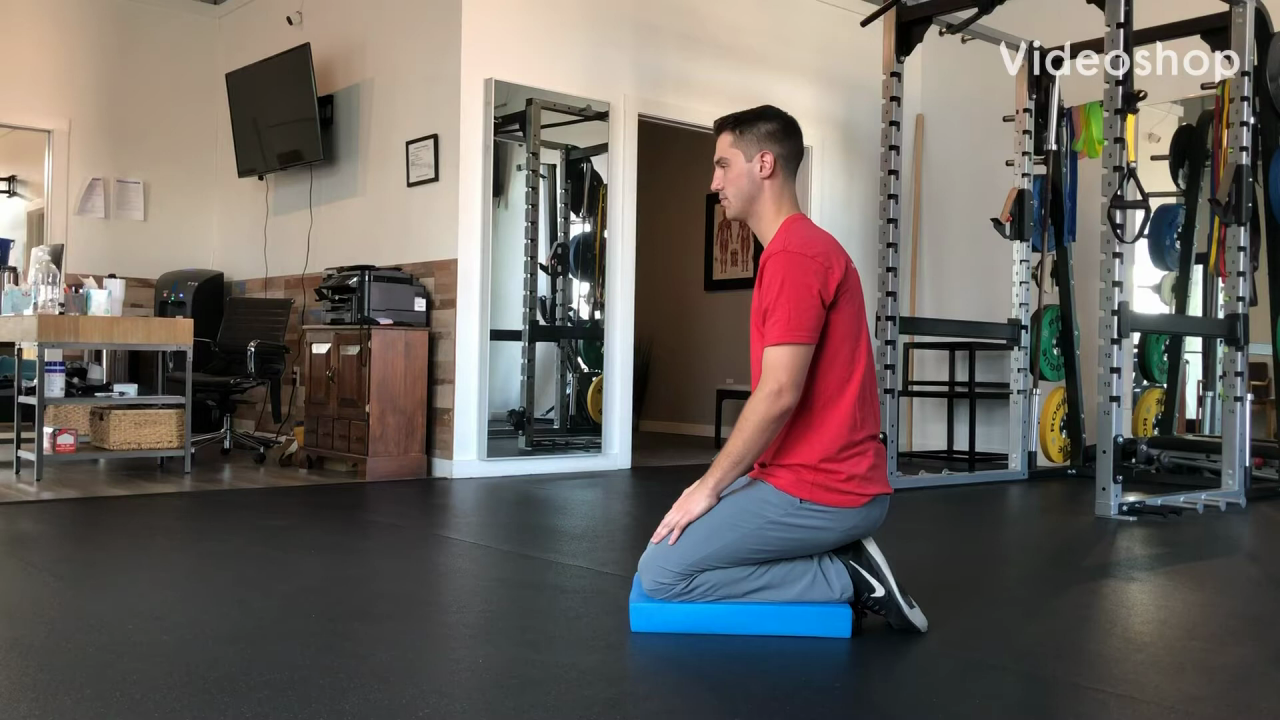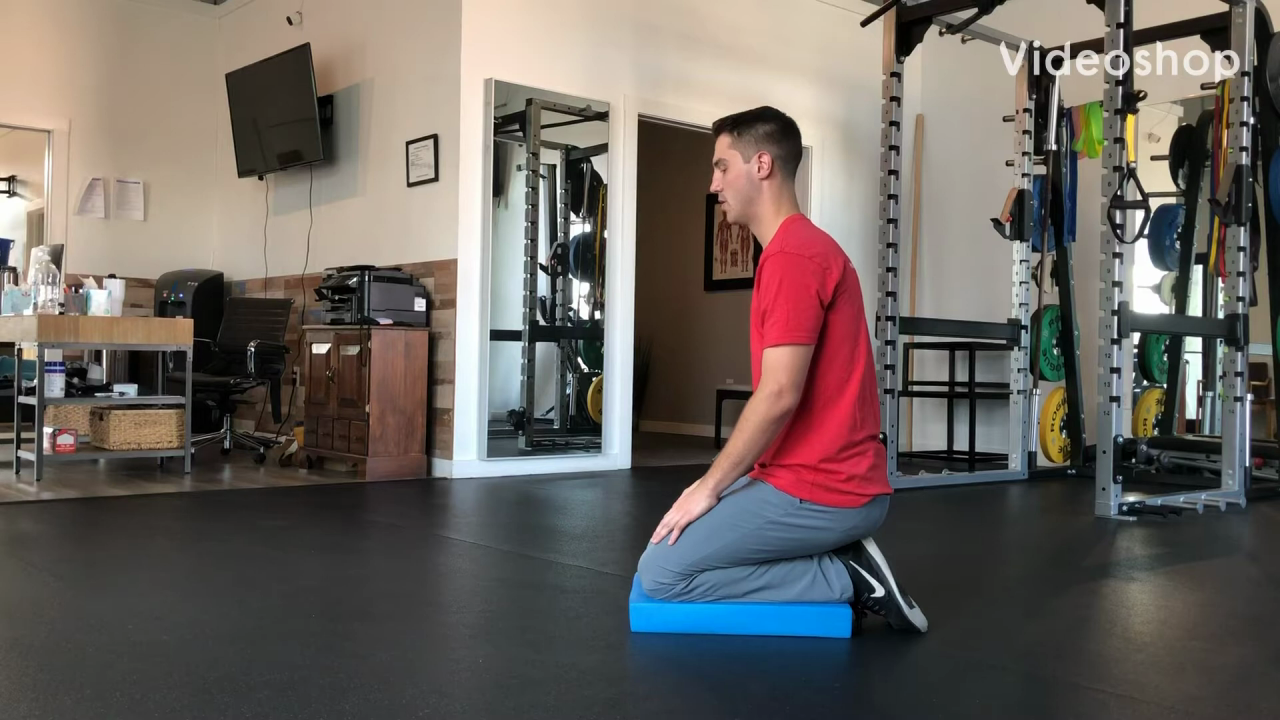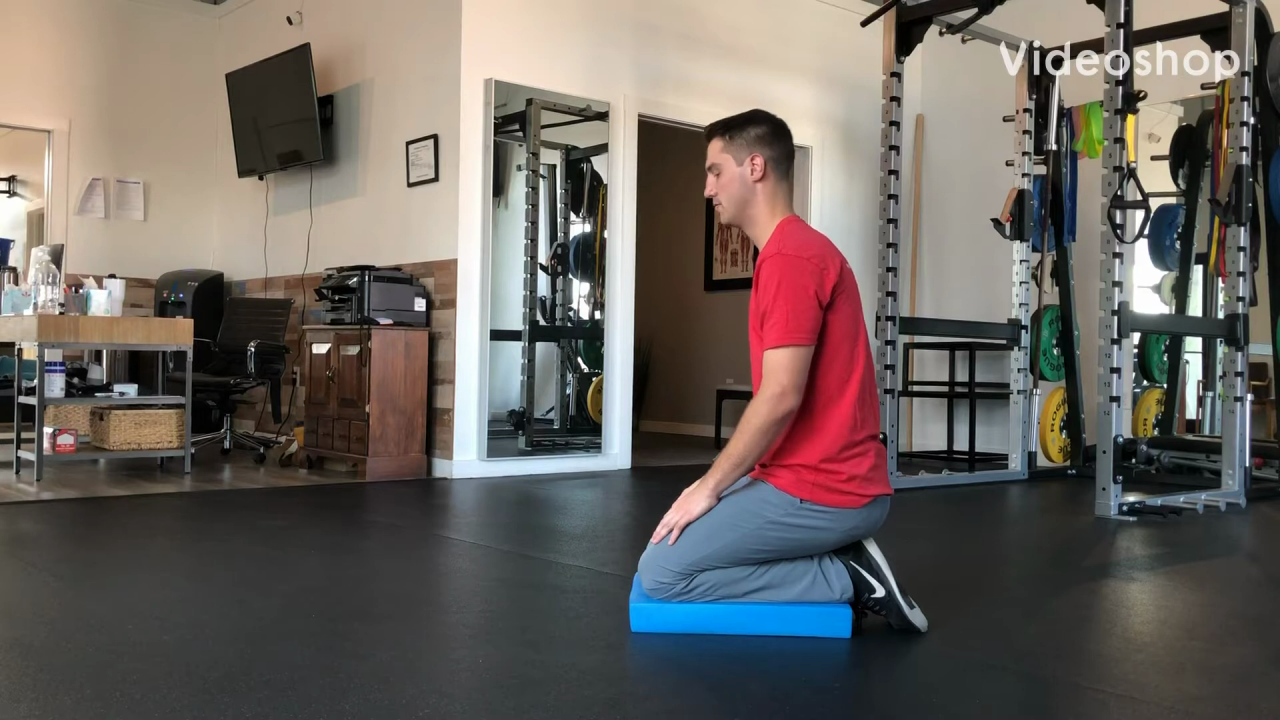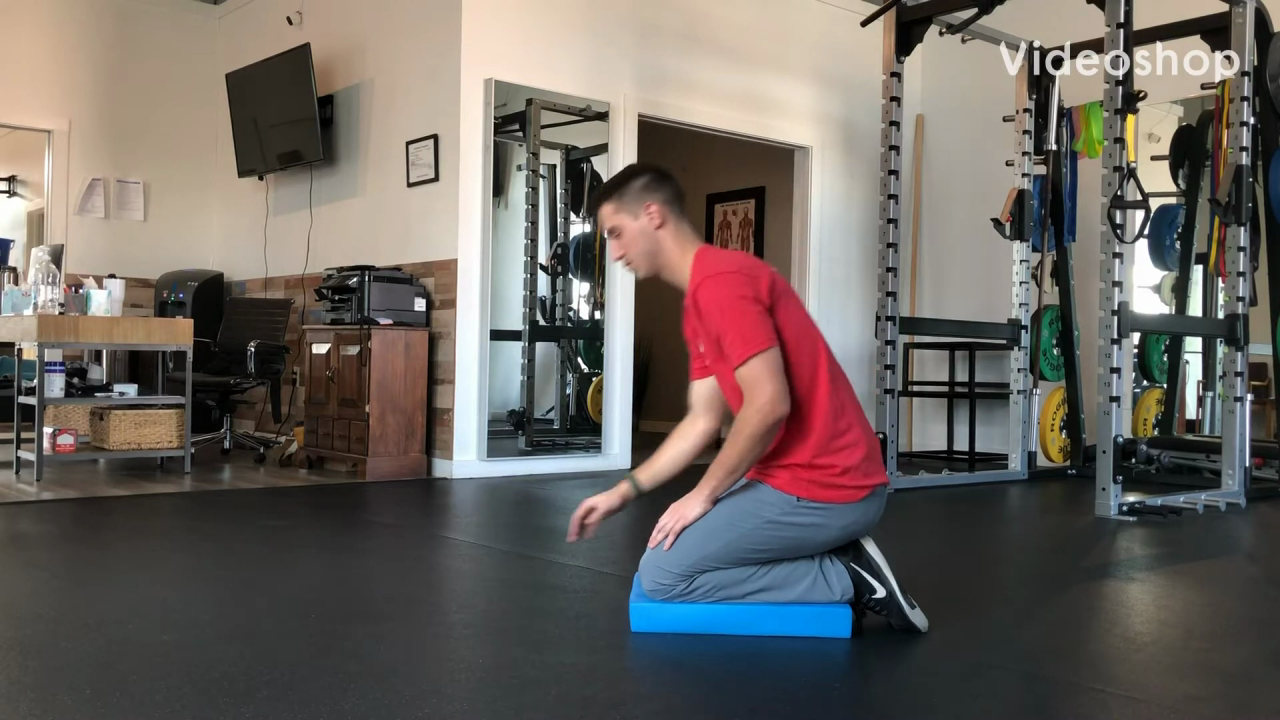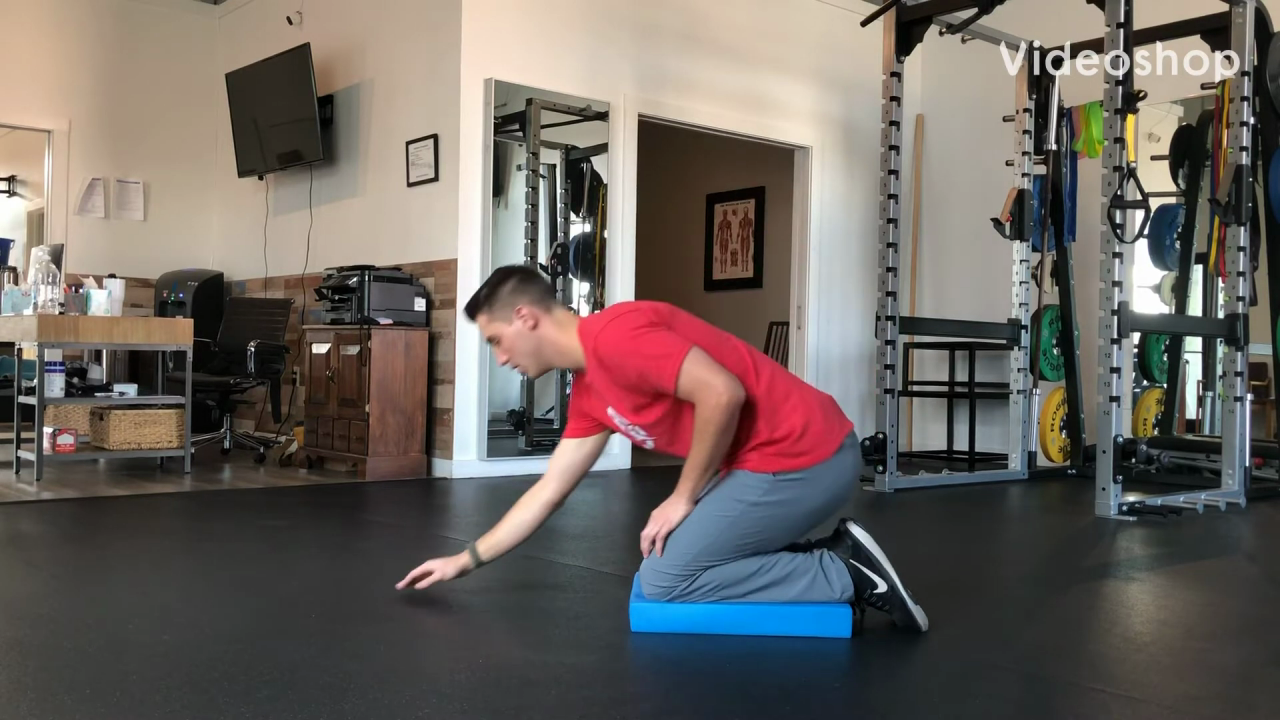
dt=0.5s
person 1, frame 1
left shoulder: (794, 256)
right shoulder: (800, 249)
left elbow: (779, 395)
left wrist: (710, 487)
right wrist: (717, 481)
left hip: (818, 489)
right hip: (825, 477)
left knee: (662, 572)
right knee: (675, 541)
left ankle: (846, 578)
right ankle: (839, 562)
person 1, frame 2
left shoulder: (791, 257)
right shoulder: (802, 250)
left elbow: (778, 397)
left wrist: (709, 487)
right wrist: (717, 482)
left hip: (818, 490)
right hip: (829, 478)
left knee: (662, 572)
right knee: (679, 541)
left ankle: (844, 578)
right ankle: (840, 563)
person 1, frame 3
left shoulder: (789, 258)
right shoulder: (794, 250)
left elbow: (780, 399)
left wrist: (710, 488)
right wrist: (715, 481)
left hip: (819, 491)
right hip: (827, 478)
left knee: (662, 572)
right knee: (683, 540)
left ankle: (844, 580)
right ankle: (836, 565)
person 1, frame 4
left shoulder: (720, 280)
right shoulder: (702, 296)
left elbow: (769, 407)
right elbow: (702, 420)
left wrist: (702, 497)
right wrist: (625, 491)
left hip: (820, 488)
right hip: (809, 475)
left knee: (663, 575)
right knee: (676, 546)
left ankle: (841, 579)
right ankle: (837, 558)
person 1, frame 5
left shoulder: (613, 335)
right shoulder: (590, 388)
left elbow: (725, 395)
right elbow: (550, 489)
left wrist: (683, 499)
right wrist: (466, 560)
left hip: (803, 456)
right hip: (803, 453)
left knee: (665, 581)
right knee: (673, 555)
left ankle: (844, 575)
right ankle: (832, 557)
